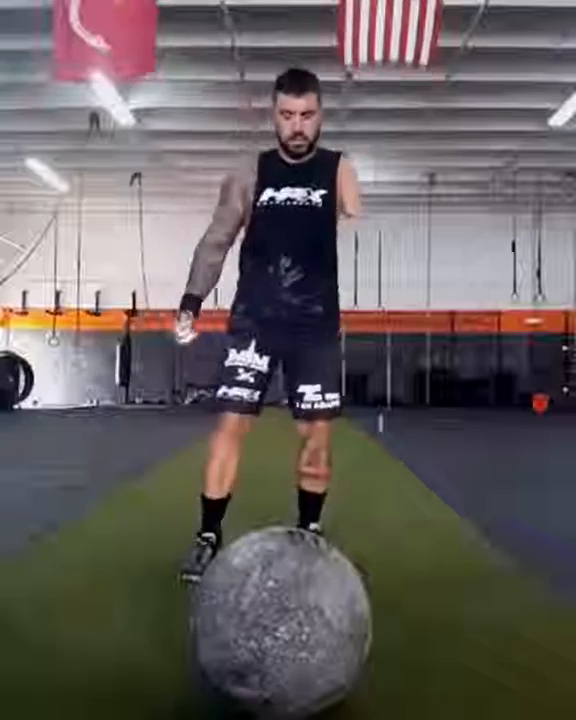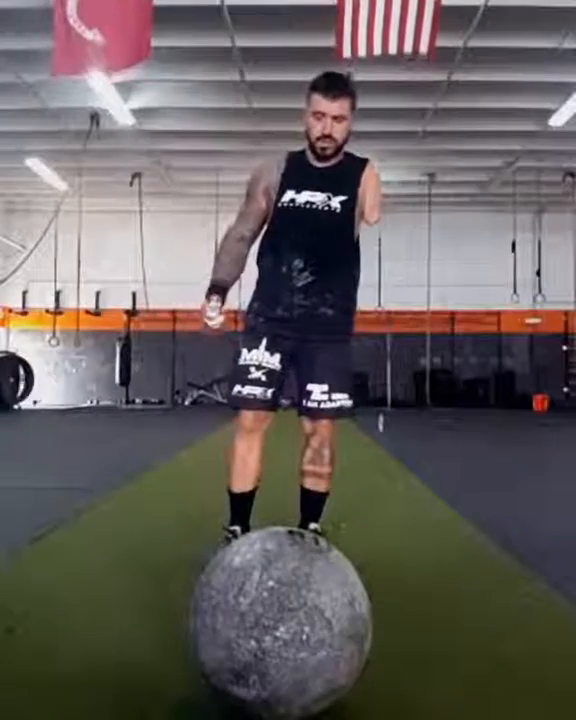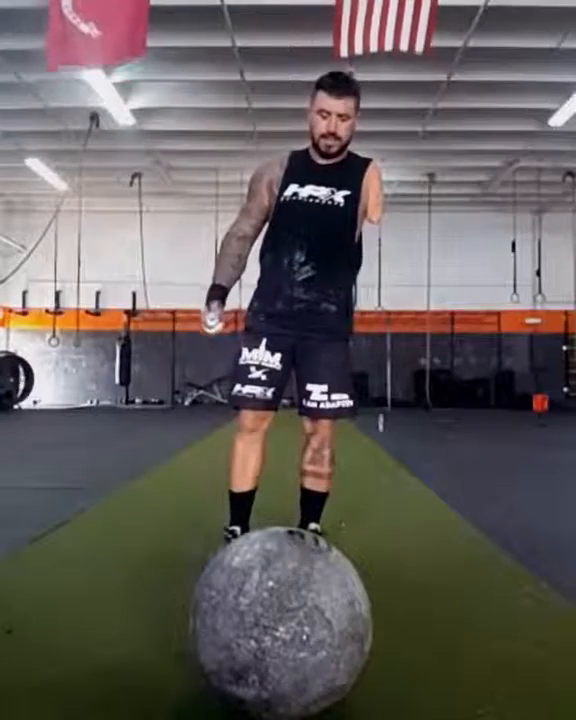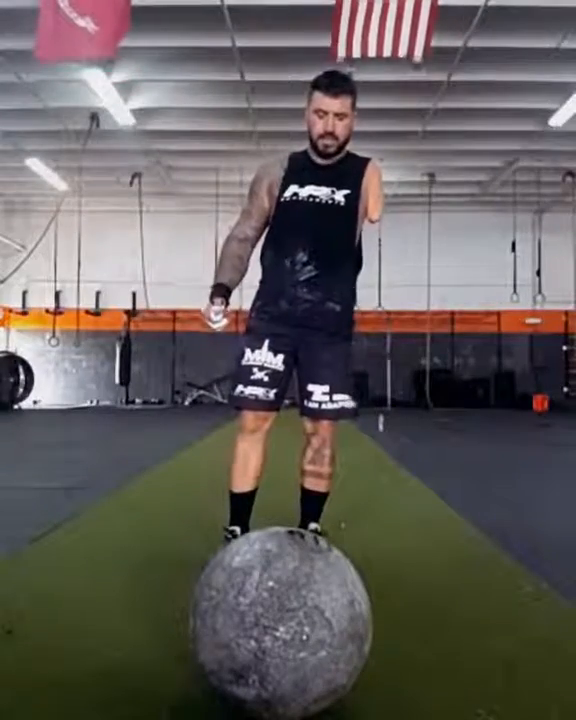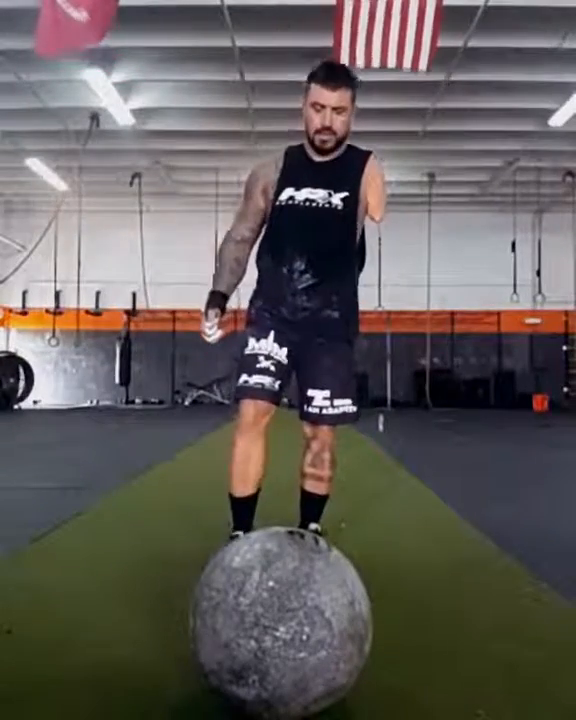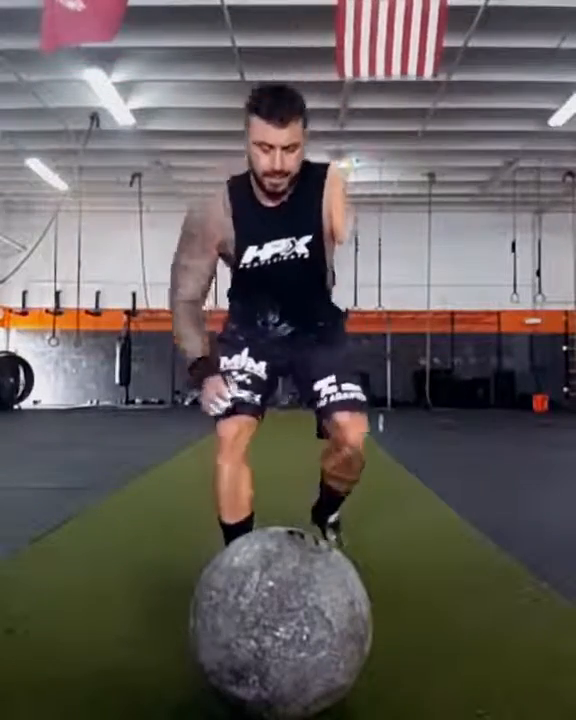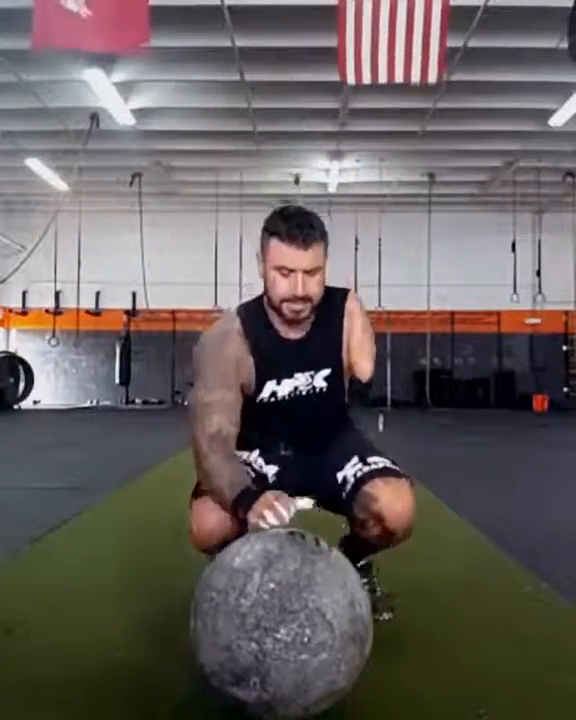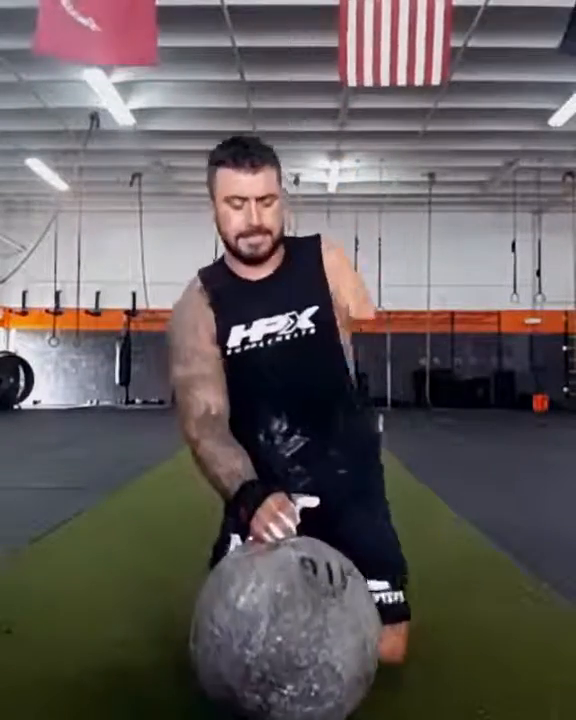
dt=0.5s
person 1, frame 1
left shoulder: (339, 170)
right shoulder: (249, 174)
right elbow: (217, 239)
right wrist: (191, 301)
left hip: (316, 322)
right hip: (254, 318)
left knee: (317, 431)
right knee: (231, 423)
left ankle: (308, 534)
right ankle: (209, 536)
person 1, frame 2
left shoulder: (363, 176)
right shoulder: (273, 173)
right elbow: (241, 234)
right wrist: (217, 289)
left hip: (328, 326)
right hip: (269, 317)
left knee: (320, 430)
right knee: (250, 421)
left ankle: (309, 533)
right ankle: (237, 533)
person 1, frame 3
left shoulder: (366, 175)
right shoulder: (277, 171)
right elbow: (242, 233)
right wrist: (218, 292)
left hip: (328, 325)
right hip: (269, 317)
left knee: (320, 429)
right knee: (251, 420)
left ankle: (310, 532)
right ankle: (237, 532)
person 1, frame 4
left shoulder: (366, 174)
right shoulder: (276, 172)
right elbow: (243, 236)
right wrist: (221, 289)
left hip: (330, 324)
right hip: (271, 317)
left knee: (321, 429)
right knee: (252, 420)
left ankle: (309, 533)
right ankle: (236, 532)
person 1, frame 5
left shoulder: (367, 169)
right shoulder: (272, 171)
right elbow: (240, 237)
right wrist: (217, 298)
left hip: (330, 325)
right hip: (271, 315)
left knee: (321, 434)
right knee: (251, 417)
left ankle: (309, 534)
right ankle: (240, 534)
person 1, frame 6
left shoulder: (328, 185)
right shoulder: (215, 214)
right elbow: (186, 300)
right wrist: (204, 368)
left hip: (316, 330)
right hip: (250, 332)
left knee: (352, 434)
right knee: (231, 439)
left ankle: (326, 519)
person 1, frame 7
left shoulder: (346, 311)
right shoulder: (227, 342)
right elbow: (212, 441)
right wrist: (247, 499)
left hip: (330, 441)
right hip: (259, 450)
left knee: (397, 509)
right knee: (206, 526)
left ankle: (355, 563)
person 1, frame 8
left shoulder: (326, 261)
right shoulder: (197, 309)
right elbow: (205, 424)
right wrist: (251, 497)
left hip: (347, 476)
right hip: (263, 486)
left knee: (387, 649)
